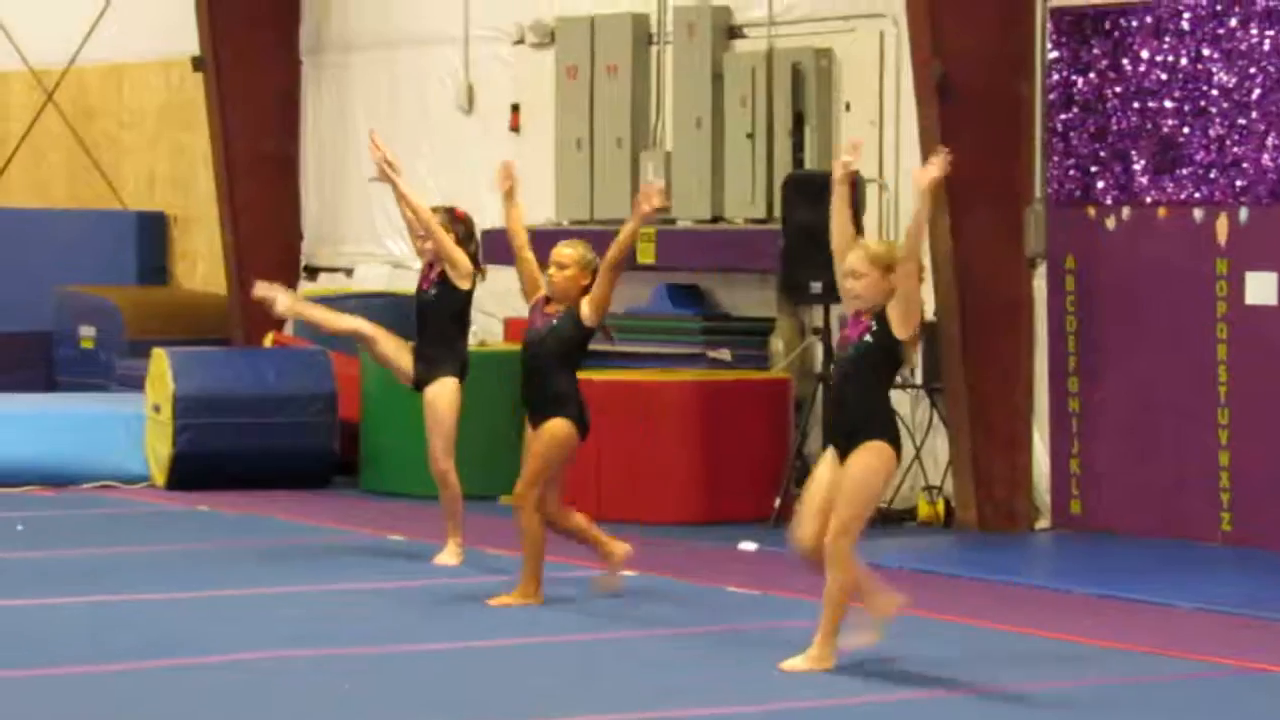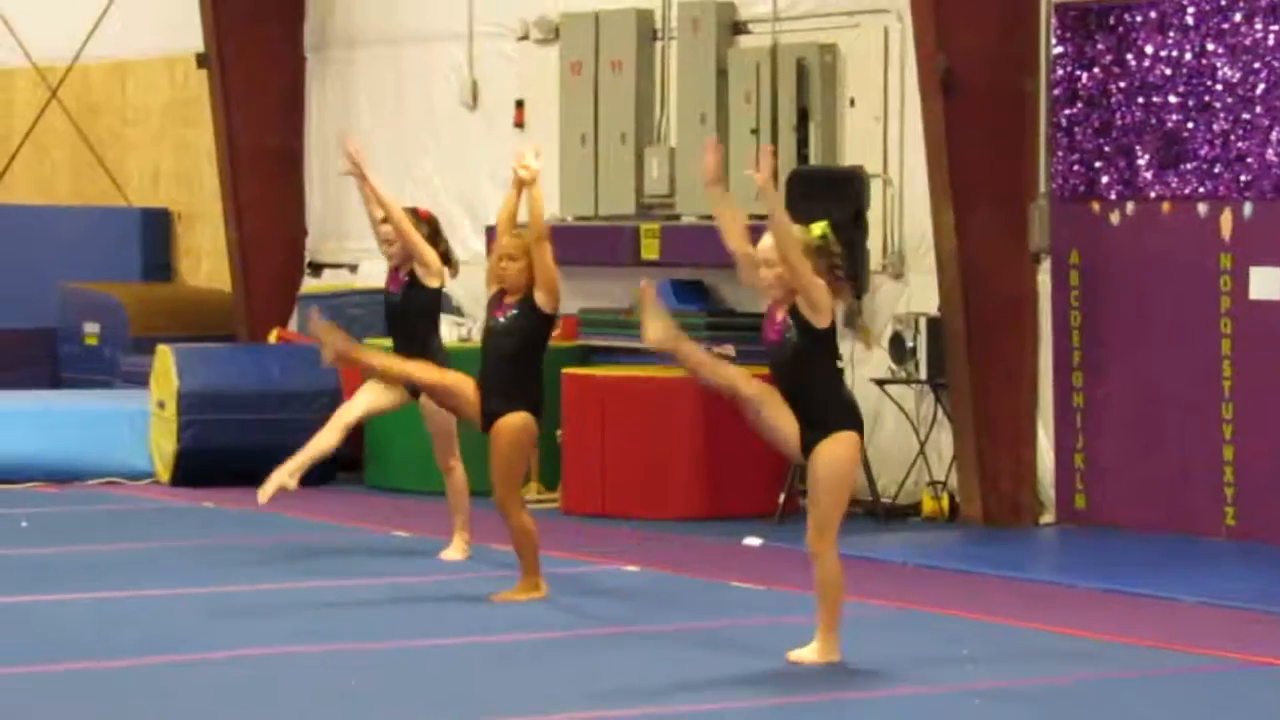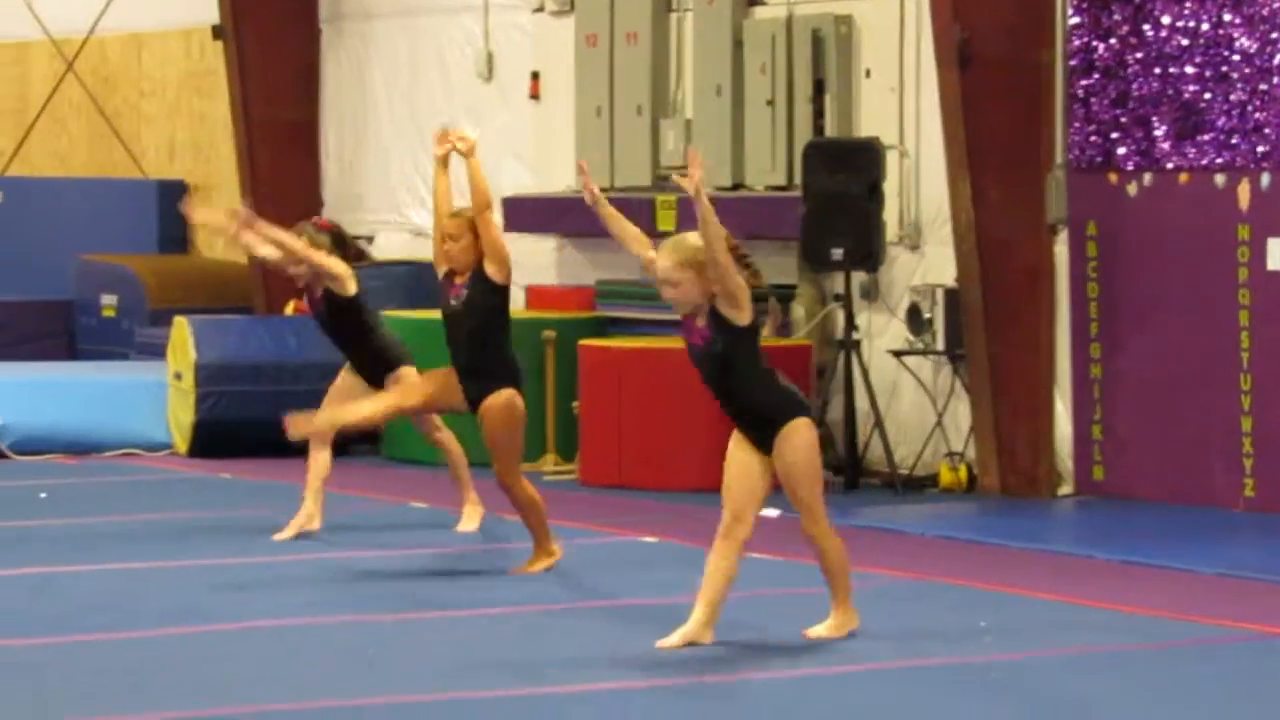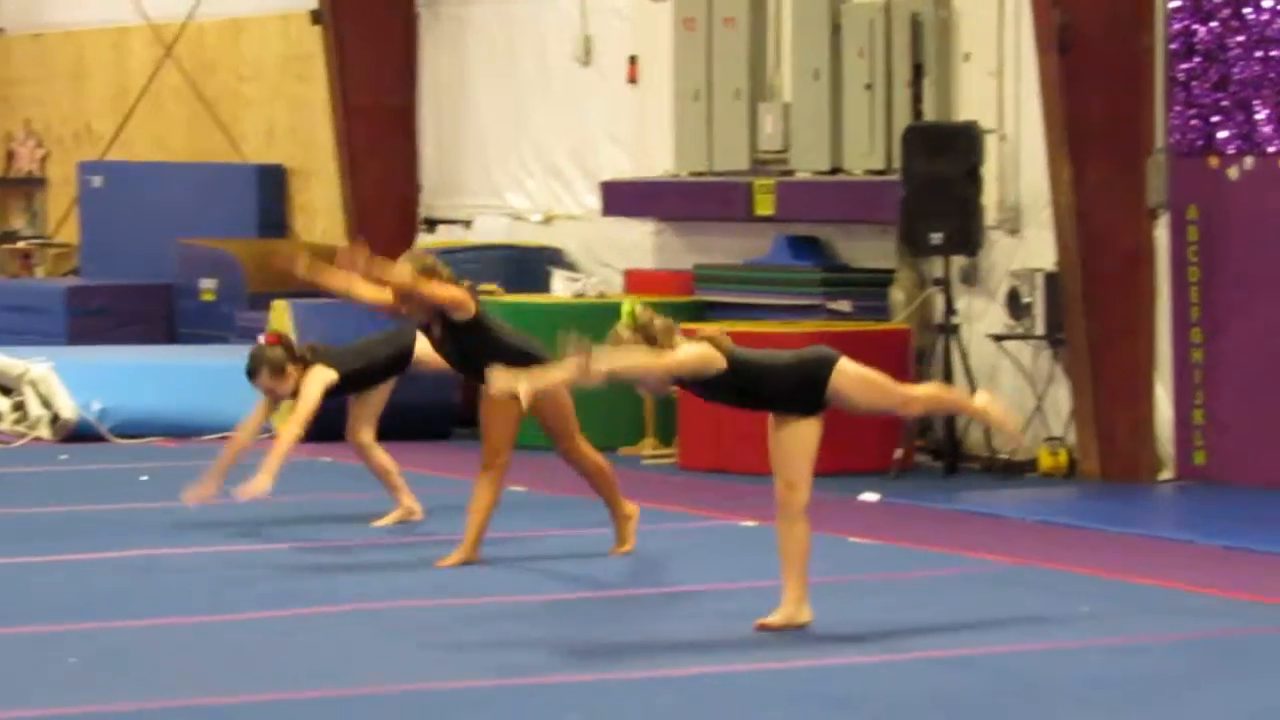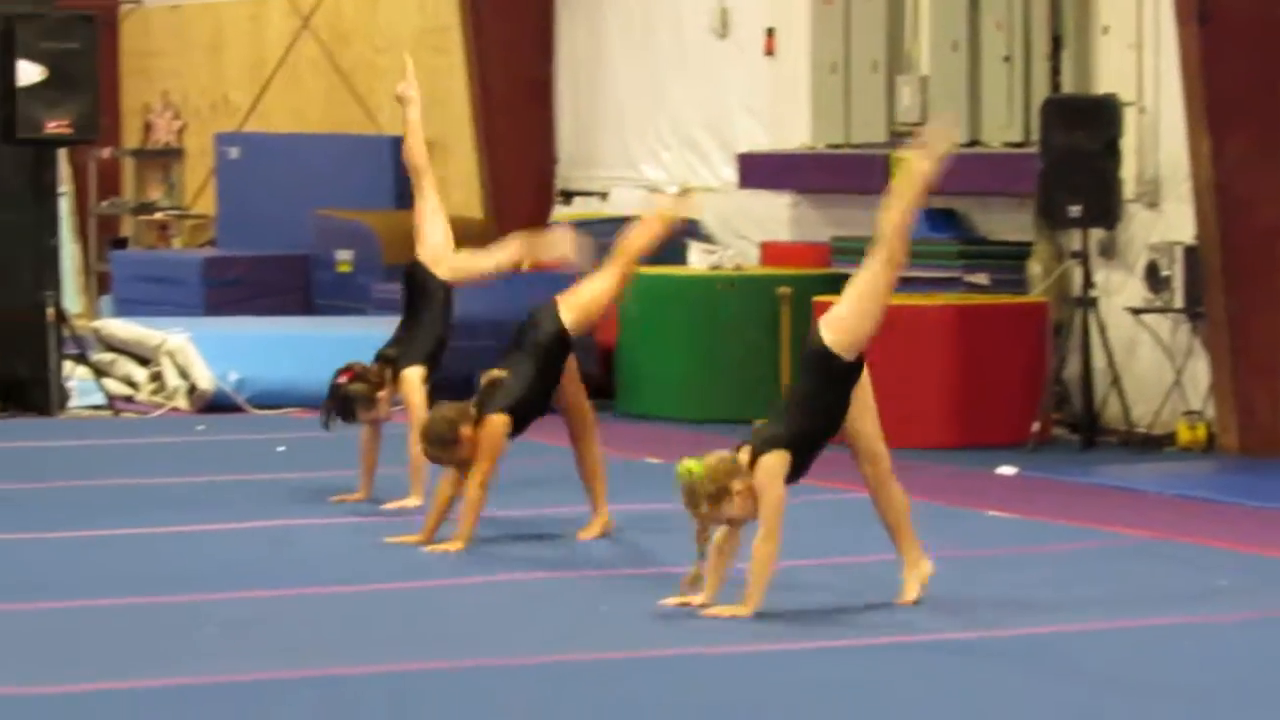
dt=0.3s
person 1, frame 1
left shoulder: (898, 316)
right shoulder: (856, 314)
left elbow: (912, 251)
right elbow: (839, 245)
left wrist: (922, 195)
right wrist: (841, 185)
left hip: (874, 443)
right hip: (841, 444)
left knee: (836, 543)
right knee: (808, 540)
left ankle: (823, 650)
right ankle: (878, 601)
person 1, frame 2
left shoulder: (814, 299)
right shoulder: (776, 305)
left elbow: (790, 251)
right elbow: (736, 242)
left wrist: (768, 195)
right wrist: (715, 187)
left hip: (834, 428)
right hip: (795, 425)
left knee: (821, 541)
right knee: (742, 388)
left ankle: (827, 643)
person 1, frame 3
left shoulder: (732, 303)
right shoulder: (688, 309)
left elbow: (720, 253)
right elbow: (640, 249)
left wrist: (700, 199)
right wrist: (598, 202)
left hip: (786, 419)
right hip: (748, 429)
left knee: (810, 521)
right knee: (733, 525)
left ankle: (843, 612)
right ankle: (700, 622)
person 1, frame 4
left shoulder: (698, 358)
right shoulder: (675, 364)
left elbow: (648, 363)
right elbow: (612, 357)
left wrist: (599, 364)
right wrist: (533, 377)
left hip: (819, 373)
right hip: (790, 401)
left knee: (908, 400)
right knee: (791, 495)
left ankle: (980, 406)
right ankle: (796, 602)
person 1, frame 5
left shoulder: (767, 471)
right shoulder: (733, 470)
left elbow: (766, 545)
right elbow: (724, 535)
left wrist: (747, 602)
right wrist: (707, 590)
left hip: (837, 355)
right hip: (834, 372)
left knee: (885, 255)
right knee: (876, 470)
right ankle: (914, 561)
person 2, frame 1
left shoulder: (586, 310)
right shoulder: (539, 303)
left elbow: (612, 261)
right elbow: (520, 244)
left wrist: (638, 219)
right wrist: (509, 199)
left hip: (562, 416)
right hip: (537, 413)
left knee: (527, 496)
right knee: (545, 505)
left ankle: (530, 588)
right ankle: (610, 549)
person 2, frame 2
left shoulder: (542, 302)
right shoulder: (497, 296)
left elbow: (539, 238)
right elbow: (502, 234)
left wrist: (534, 186)
right wrist: (516, 187)
left hip: (517, 409)
right hip: (480, 397)
left knee: (508, 500)
right knee: (421, 372)
left ankle: (532, 583)
right ankle: (347, 348)
person 2, frame 3
left shoulder: (494, 275)
right shoulder: (450, 275)
left elbow: (484, 211)
right elbow: (443, 216)
left wrist: (471, 159)
right wrist: (441, 163)
left hip: (498, 384)
right hip: (463, 378)
left knee: (508, 475)
right knee: (401, 399)
left ankle: (546, 547)
right ankle: (323, 423)
person 2, frame 4
left shoulder: (455, 302)
right shoulder: (422, 311)
left elbow: (412, 284)
right elbow: (366, 291)
left wrist: (368, 265)
right wrist: (318, 273)
left hip: (533, 370)
left knee: (572, 450)
right knee: (492, 462)
left ankle: (623, 512)
right ankle: (470, 545)
person 2, frame 5
left shoulder: (493, 422)
right shoulder: (472, 423)
left elbow: (475, 484)
right elbow: (456, 482)
left wrist: (458, 538)
right wrist: (426, 533)
right hip: (548, 352)
left knee: (620, 265)
right knee: (581, 431)
left ankle: (664, 214)
right ankle: (601, 514)
person 3, frame 1
left shoulder: (461, 269)
right shoulder: (430, 268)
left elbow: (429, 220)
right elbow: (411, 218)
left wrist: (396, 177)
right wrist: (391, 179)
left hip: (444, 371)
right hip: (416, 361)
left knee: (441, 461)
right knee: (363, 329)
left ankle: (455, 542)
person 3, frame 2
left shoulder: (429, 267)
right shoulder: (397, 268)
left elbow: (400, 223)
right elbow: (379, 218)
left wrist: (367, 177)
right wrist: (361, 180)
left knee: (447, 459)
right knee: (345, 416)
left ankle: (461, 538)
right ankle: (291, 469)
person 3, frame 3
left shoulder: (337, 274)
right shoulder: (307, 277)
left elbow: (299, 248)
right elbow: (263, 251)
left wrist: (256, 223)
right wrist: (224, 223)
left hip: (391, 365)
right hip: (360, 367)
left knee: (433, 432)
right knee: (320, 434)
left ankle: (472, 503)
right ankle: (309, 513)
person 3, frame 4
left shoulder: (316, 376)
right shoulder: (279, 374)
left elbow: (292, 429)
right elbow: (247, 430)
left hip: (401, 347)
right knee: (360, 439)
right ankle: (408, 505)
person 3, frame 5
left shoulder: (406, 379)
right shoulder: (373, 378)
left elbow: (415, 438)
right elbow: (371, 435)
left wrist: (415, 495)
right wrist: (364, 489)
left hip: (431, 276)
right hip: (427, 276)
